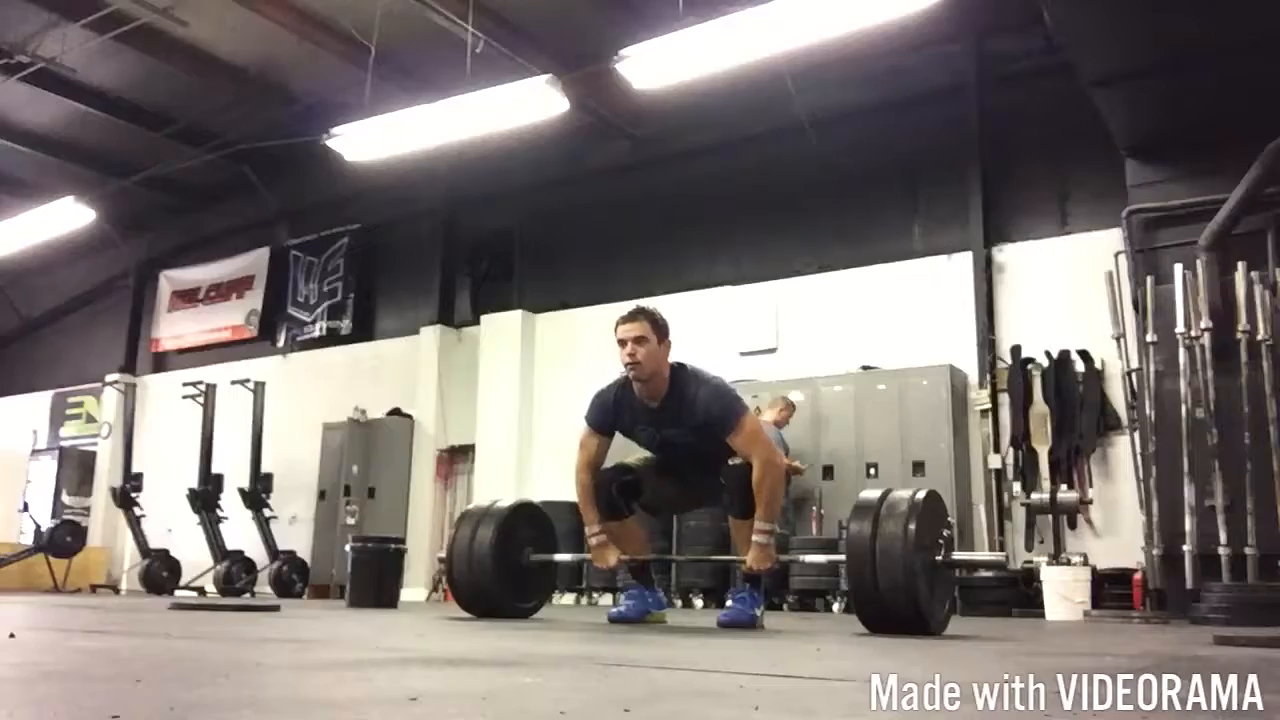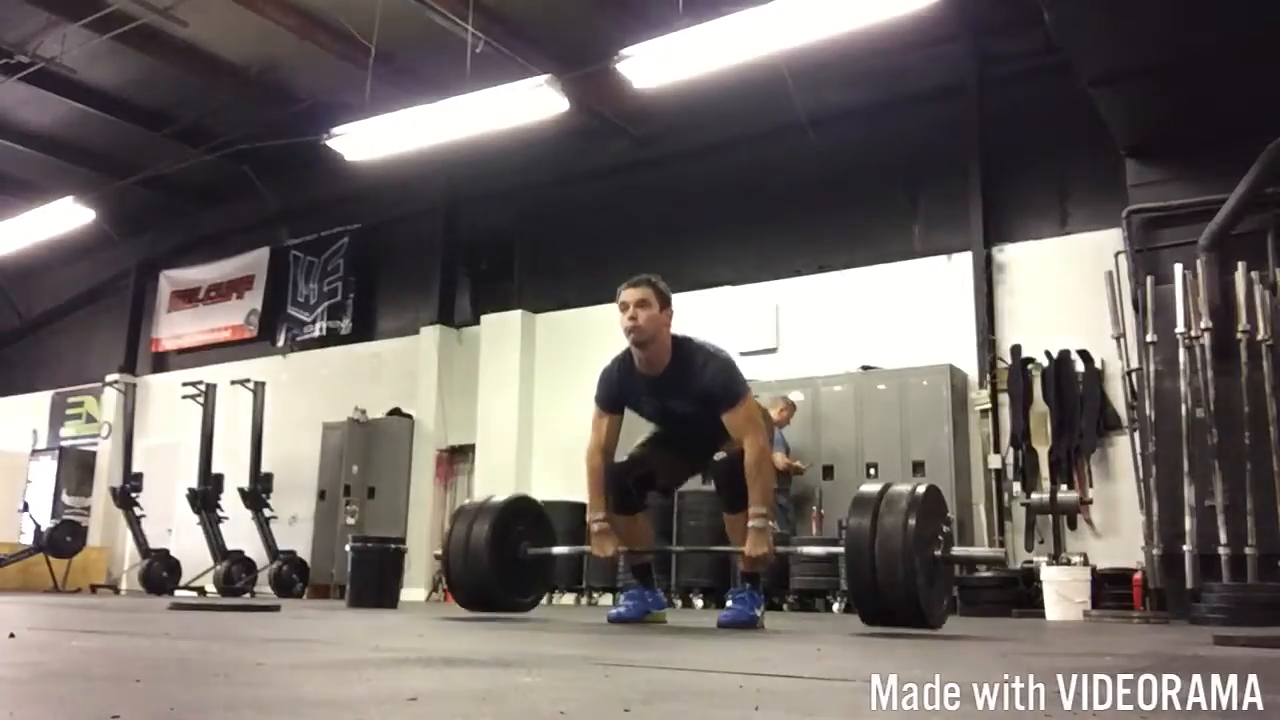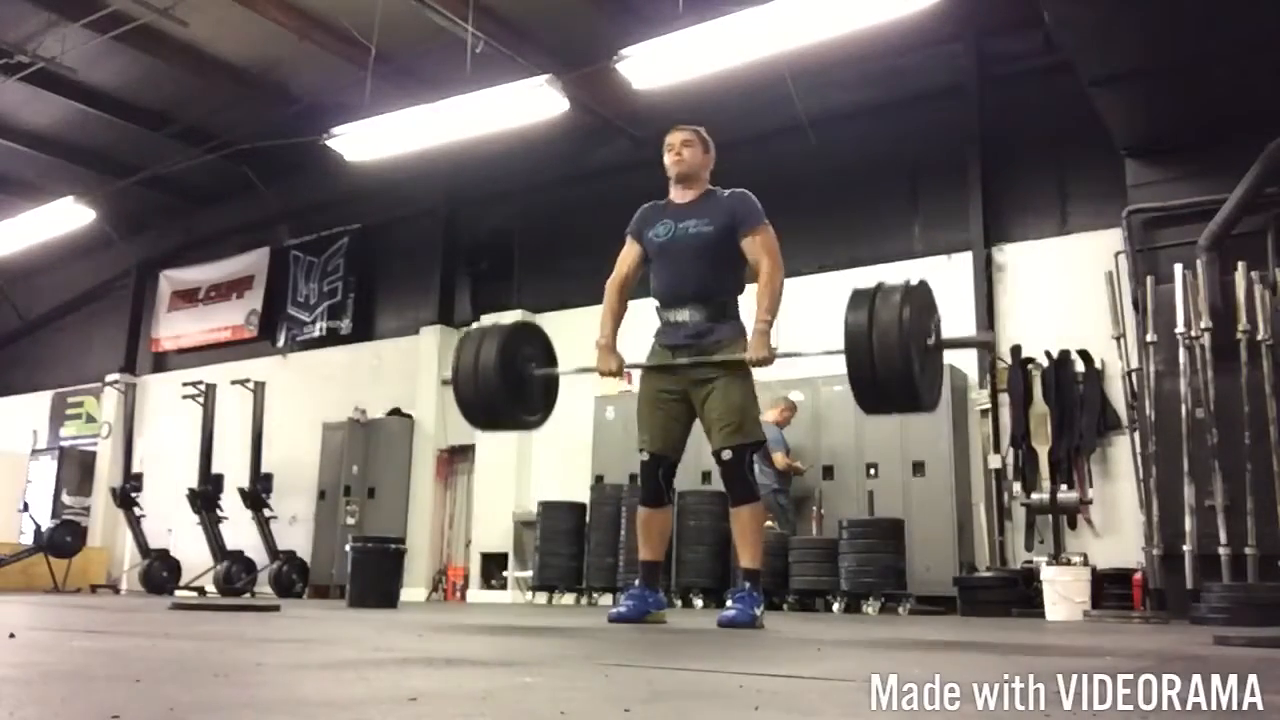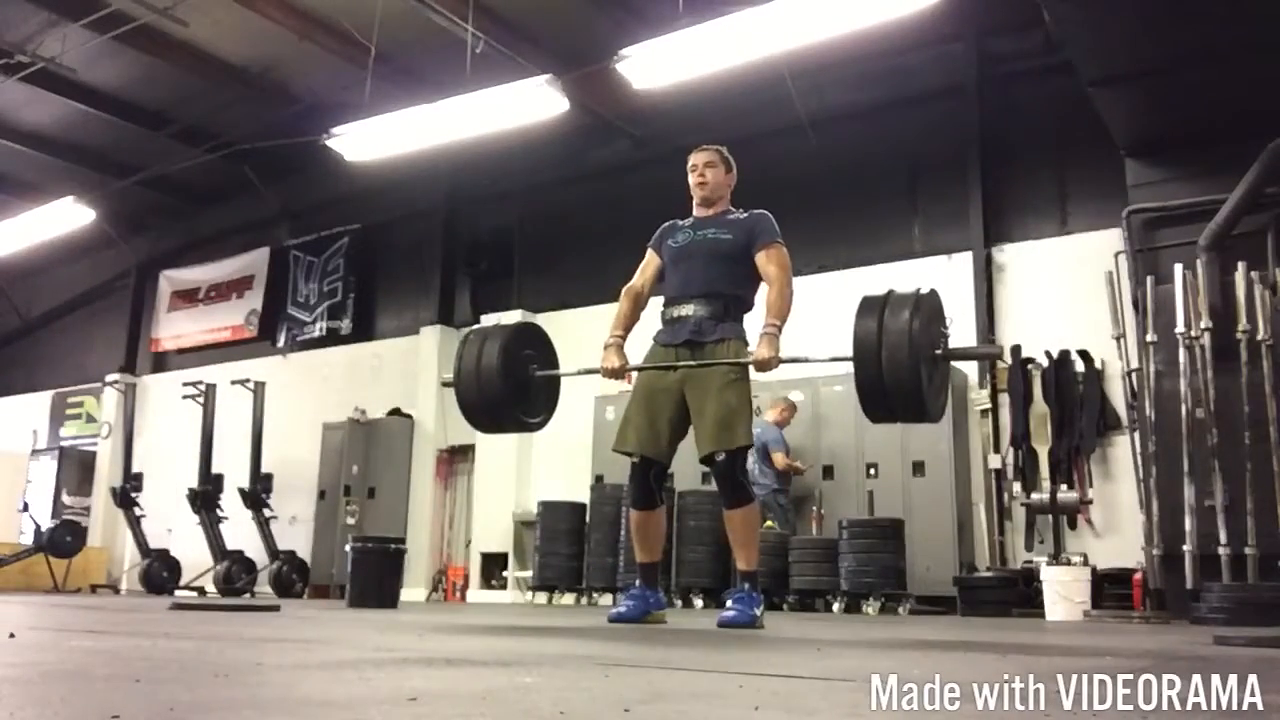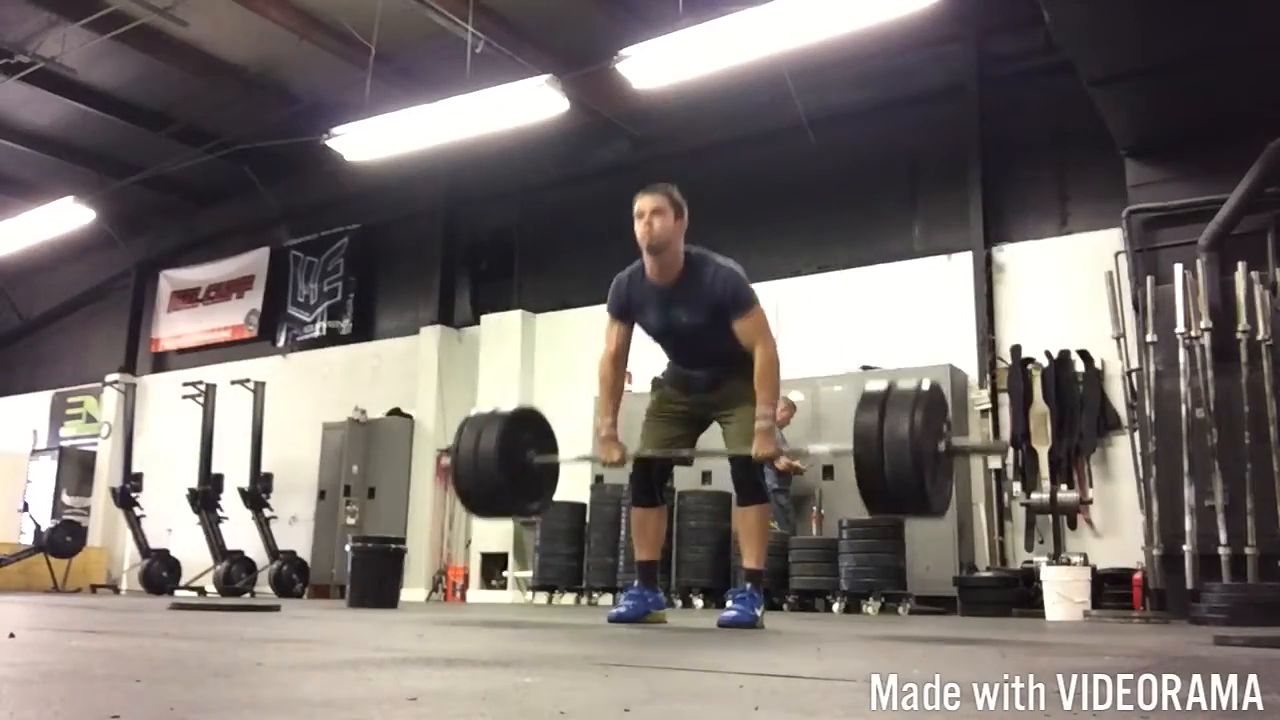
dt=0.7s
person 1, frame 1
left shoulder: (706, 393)
right shoulder: (610, 401)
left elbow: (769, 460)
right elbow: (585, 469)
left wrist: (762, 539)
right wrist: (596, 537)
left hip: (722, 471)
right hip: (674, 473)
left knee: (741, 475)
right knee: (607, 484)
left ankle: (749, 593)
right ankle: (646, 591)
person 1, frame 2
left shoulder: (709, 365)
right shoulder: (616, 375)
left elbow: (755, 442)
right elbow: (599, 451)
left wrist: (759, 525)
right wrist: (599, 523)
left hip: (730, 435)
right hip: (678, 438)
left knee: (730, 469)
right knee: (621, 476)
left ankle: (748, 593)
right ankle: (646, 591)
person 1, frame 3
left shoulder: (734, 205)
right shoulder: (648, 216)
left elbow: (769, 265)
right elbow: (619, 280)
left wrist: (761, 334)
right wrist: (606, 343)
left hip: (722, 347)
right hip: (666, 352)
left knee: (735, 464)
right knee: (653, 469)
left ankle: (749, 593)
right ankle: (648, 590)
person 1, frame 4
left shoulder: (753, 224)
right shoulder: (669, 233)
left elbow: (779, 280)
right elbow: (636, 289)
left wrist: (770, 335)
right wrist: (614, 342)
left hip: (719, 349)
right hip: (663, 351)
left knee: (727, 467)
right knee: (644, 471)
left ankle: (748, 593)
right ankle: (647, 589)
person 1, frame 5
left shoulder: (719, 278)
right shoulder: (627, 288)
left elbow: (763, 349)
right elbow: (612, 358)
left wrist: (765, 426)
right wrist: (607, 430)
left hip: (735, 380)
right hip: (680, 384)
left knee: (747, 466)
right knee: (646, 469)
left ankle: (749, 593)
right ankle: (647, 590)
